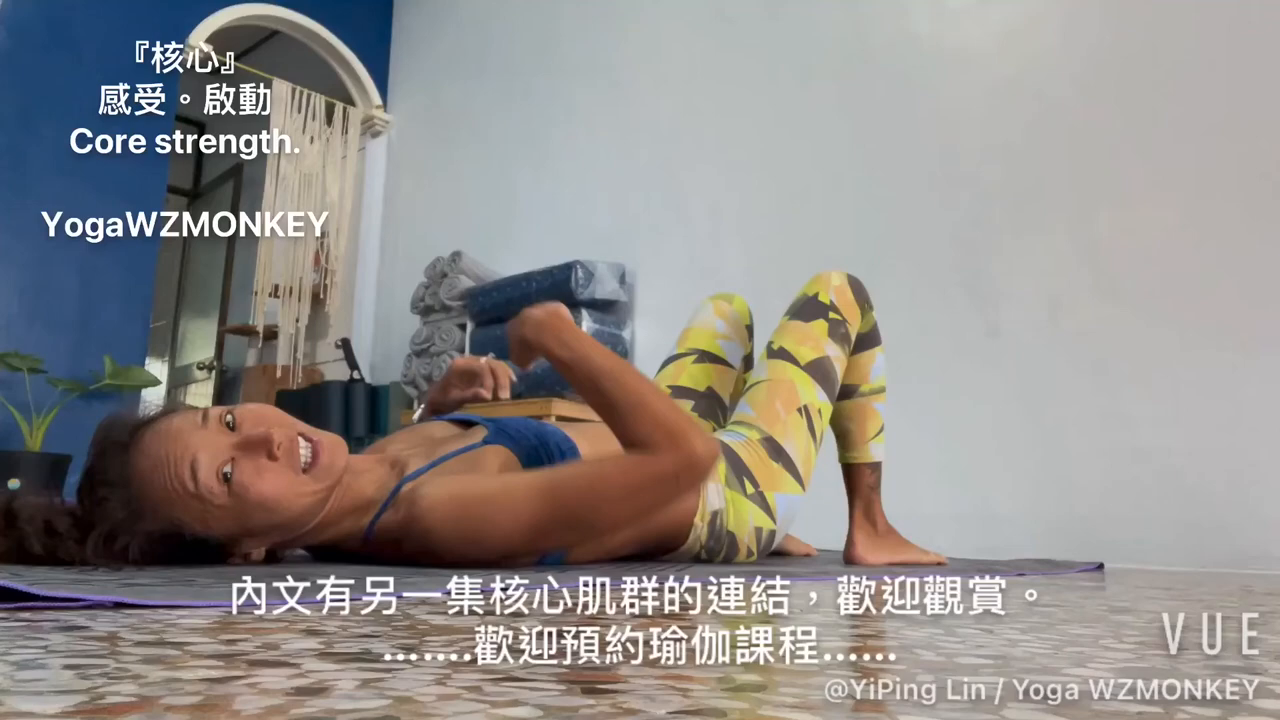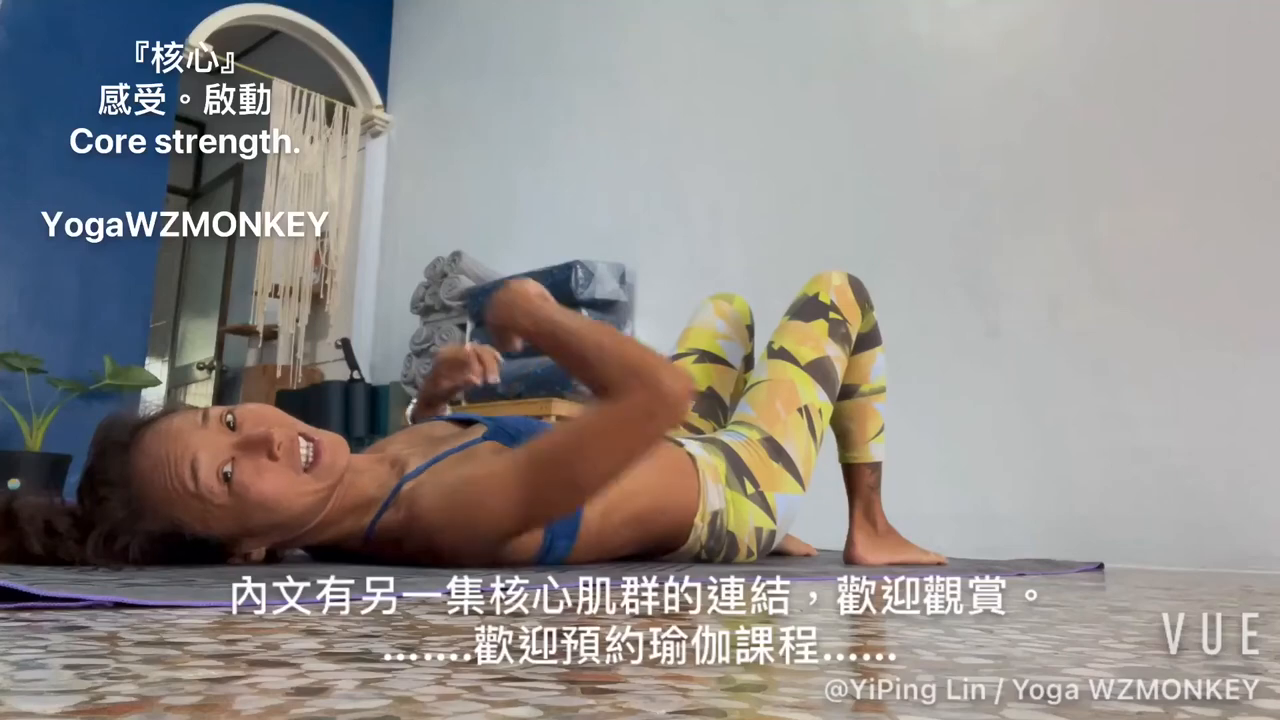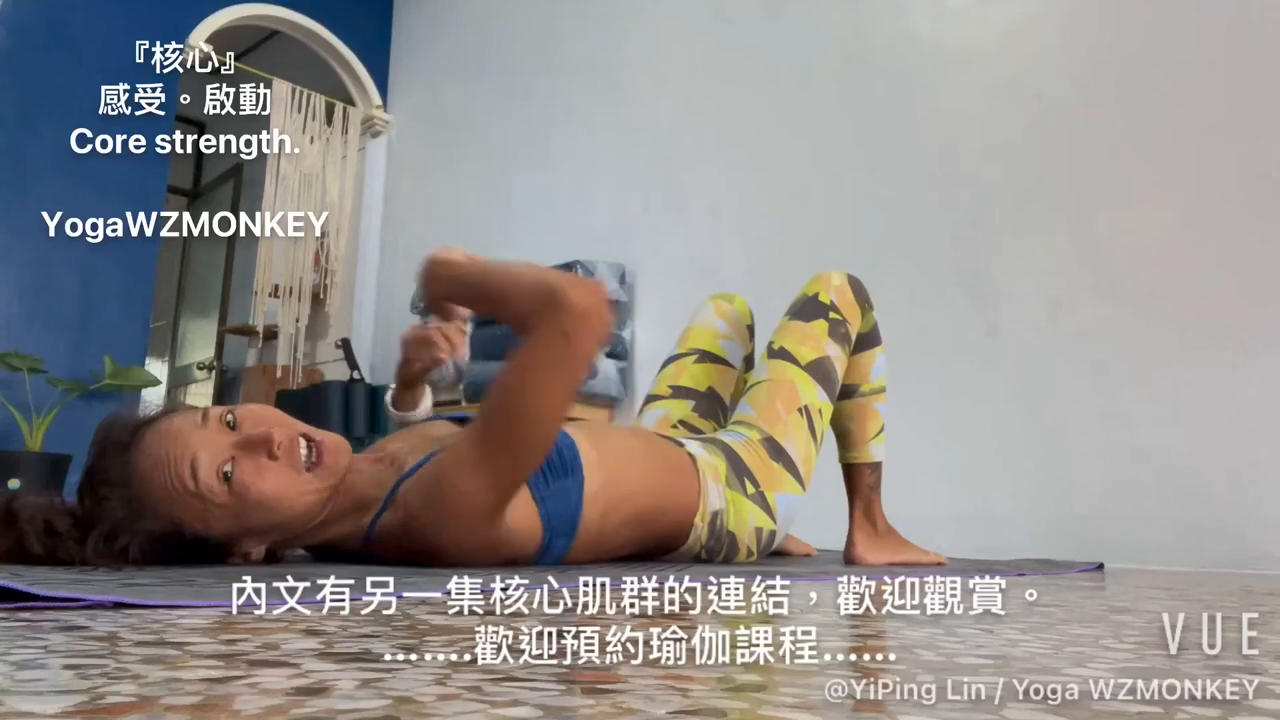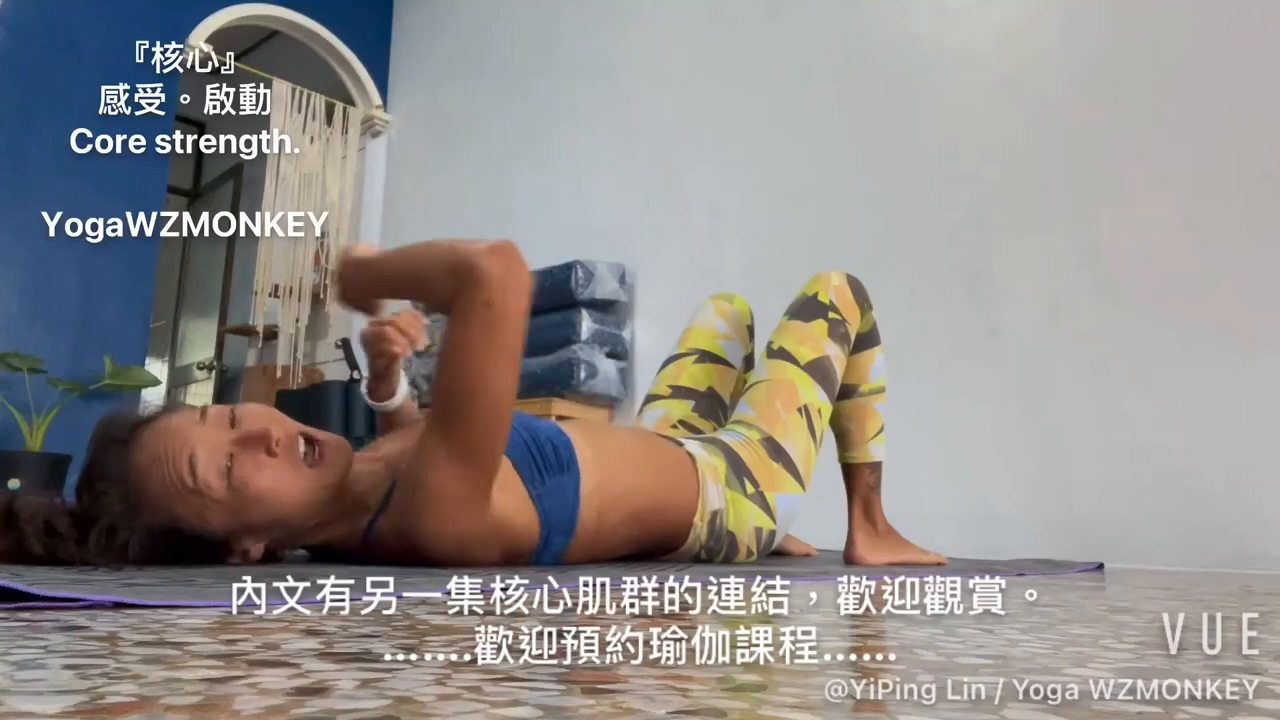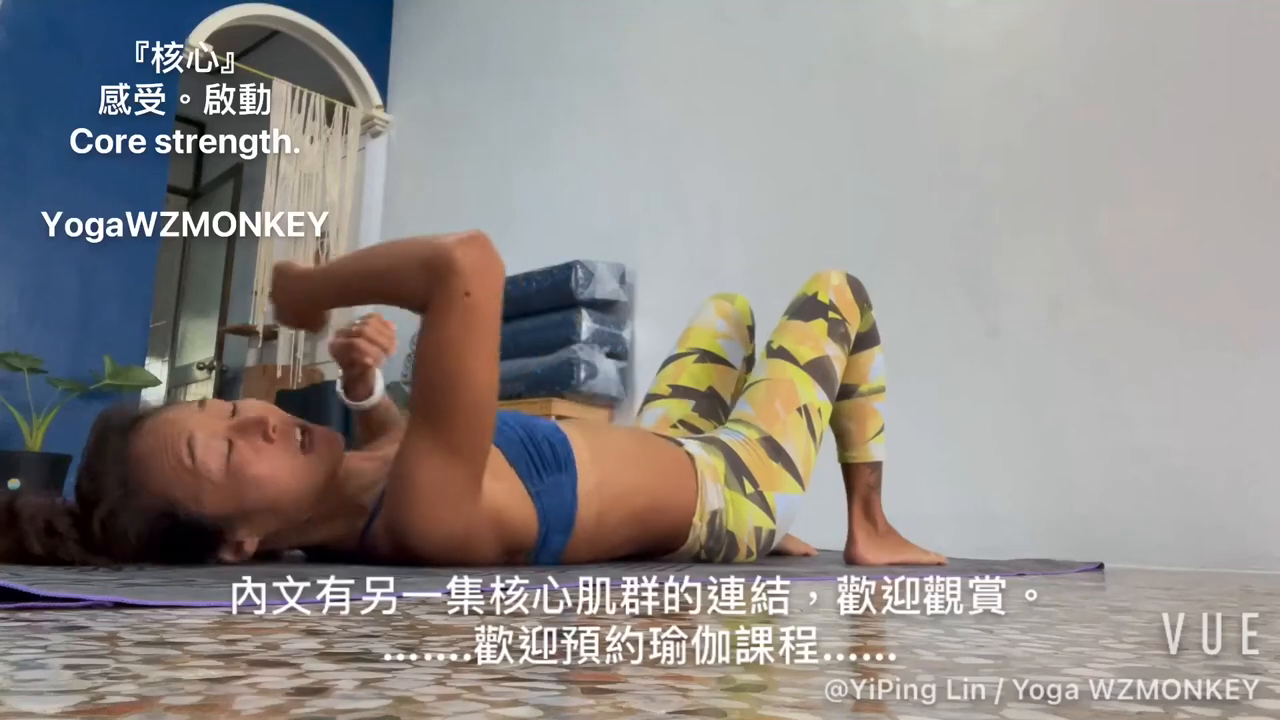
dt=0.1s
person 1, frame 1
left shoulder: (358, 484)
right shoulder: (452, 525)
right elbow: (683, 451)
left wrist: (442, 396)
right wrist: (560, 338)
left hip: (686, 491)
right hip: (732, 490)
left knee: (727, 306)
right knee: (837, 291)
left ankle: (780, 542)
right ankle: (870, 530)
person 1, frame 2
left shoulder: (356, 490)
right shoulder: (450, 521)
right elbow: (653, 391)
left wrist: (433, 391)
right wrist: (535, 315)
left hip: (678, 487)
right hip: (731, 488)
left knee: (728, 308)
right knee: (837, 291)
left ankle: (781, 543)
right ankle: (870, 531)
person 1, frame 3
left shoulder: (361, 491)
right shoulder: (446, 518)
right elbow: (578, 310)
left wrist: (414, 380)
right wrist: (457, 279)
left hip: (660, 460)
right hip: (730, 488)
left knee: (728, 305)
right knee: (837, 290)
left ankle: (779, 544)
right ankle: (869, 531)
person 1, frame 4
left shoulder: (355, 496)
right shoulder: (437, 518)
right elbow: (494, 270)
left wrist: (384, 378)
right wrist: (373, 272)
left hip: (663, 464)
right hip: (729, 486)
left knee: (727, 307)
right knee: (836, 290)
left ankle: (777, 541)
right ankle: (869, 530)
person 1, frame 5
left shoulder: (354, 496)
right shoulder: (426, 516)
right elbow: (468, 266)
left wrist: (361, 386)
right wrist: (313, 285)
left hip: (651, 457)
right hip: (727, 489)
left knee: (730, 308)
right knee: (836, 291)
left ankle: (785, 540)
right ankle: (869, 529)
